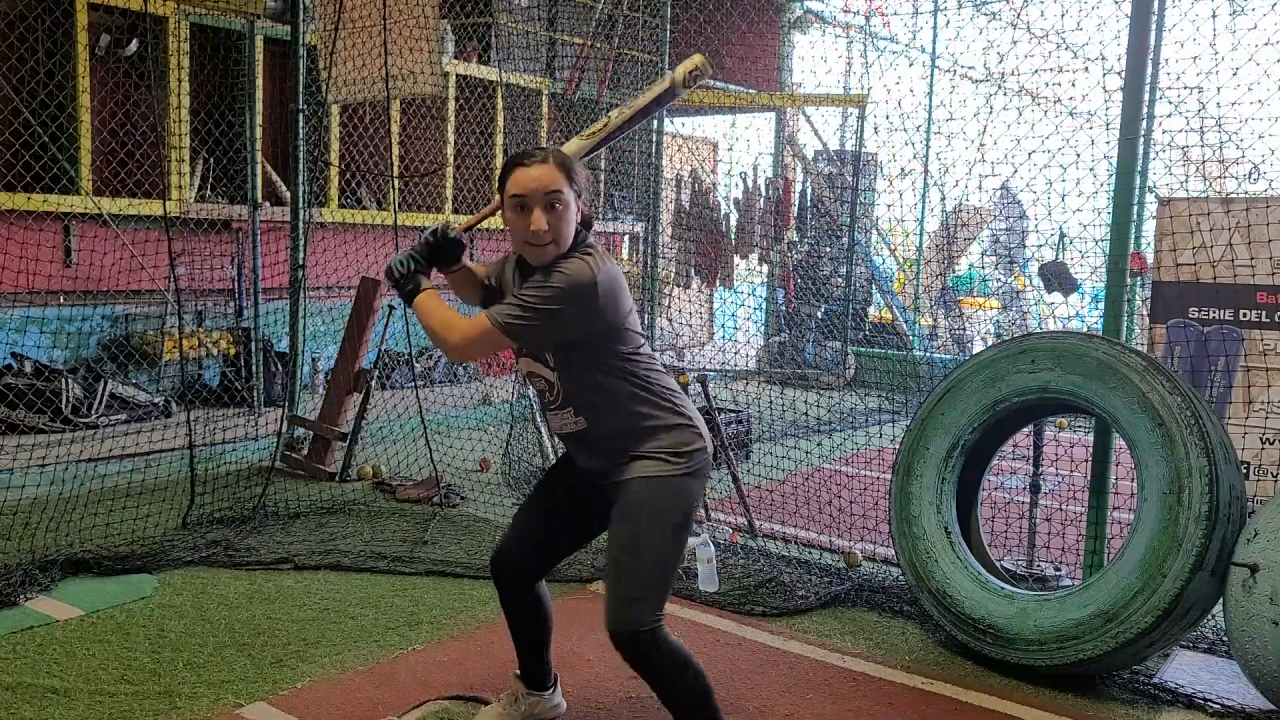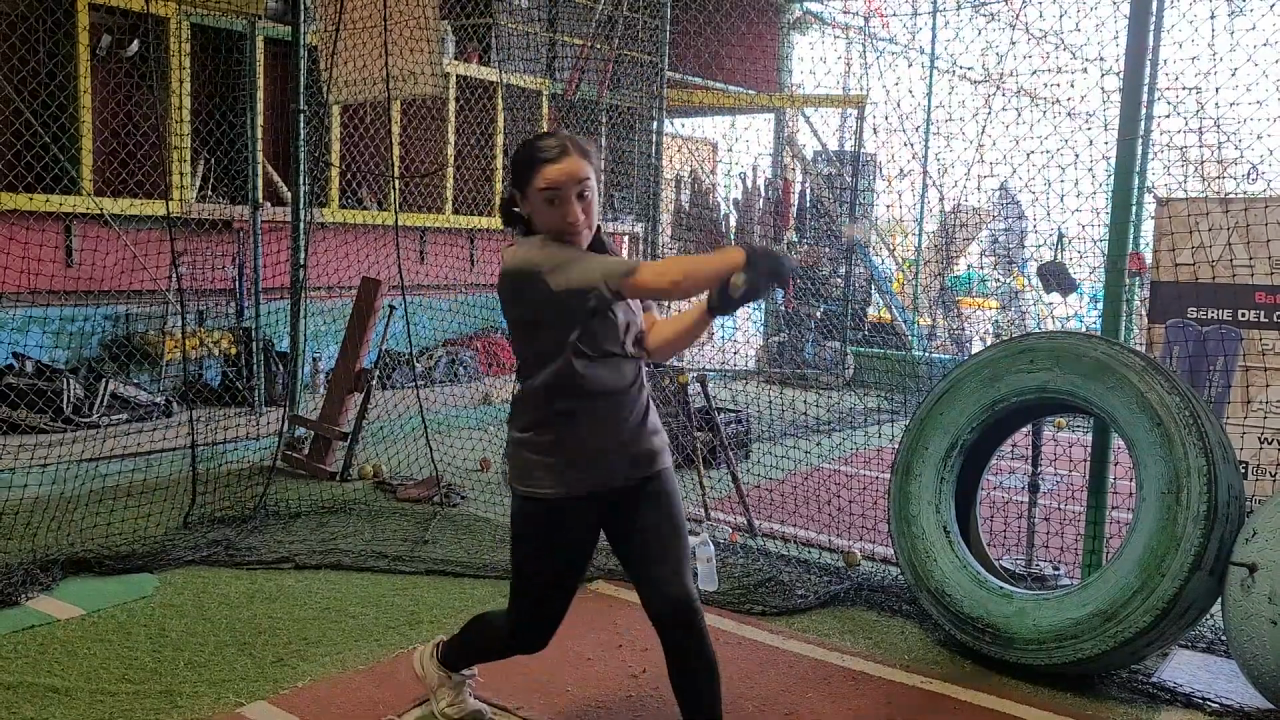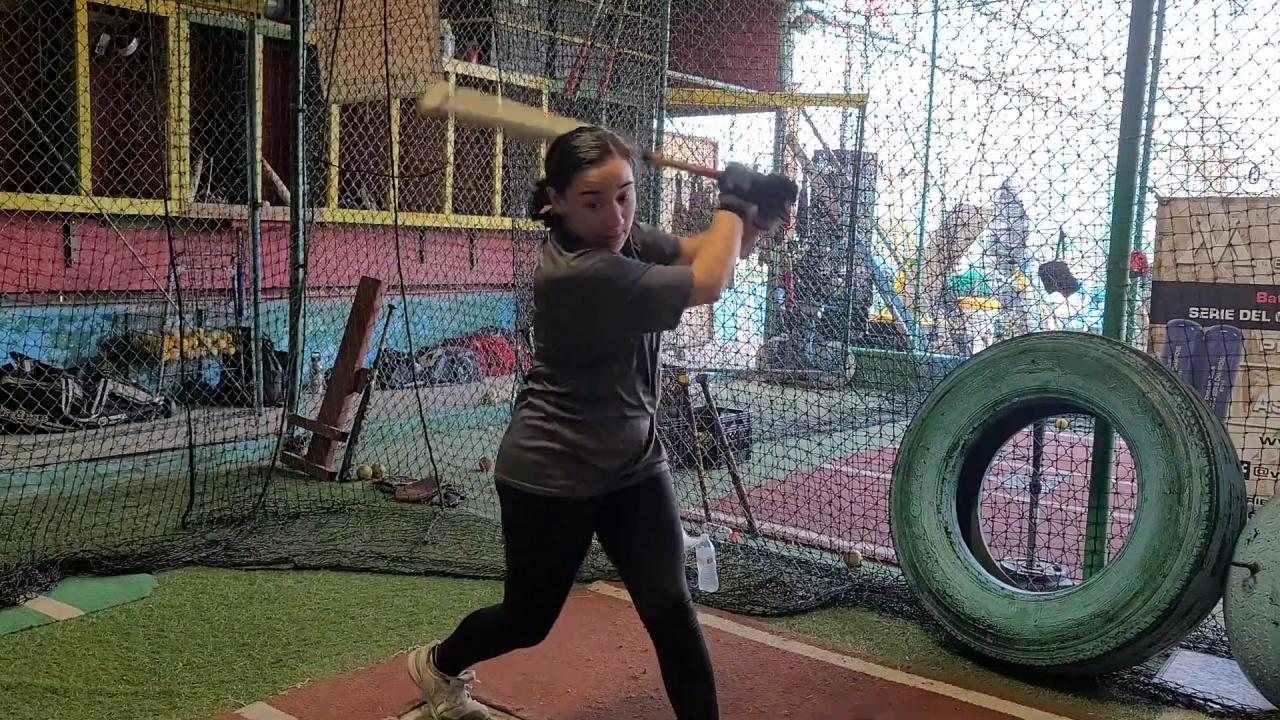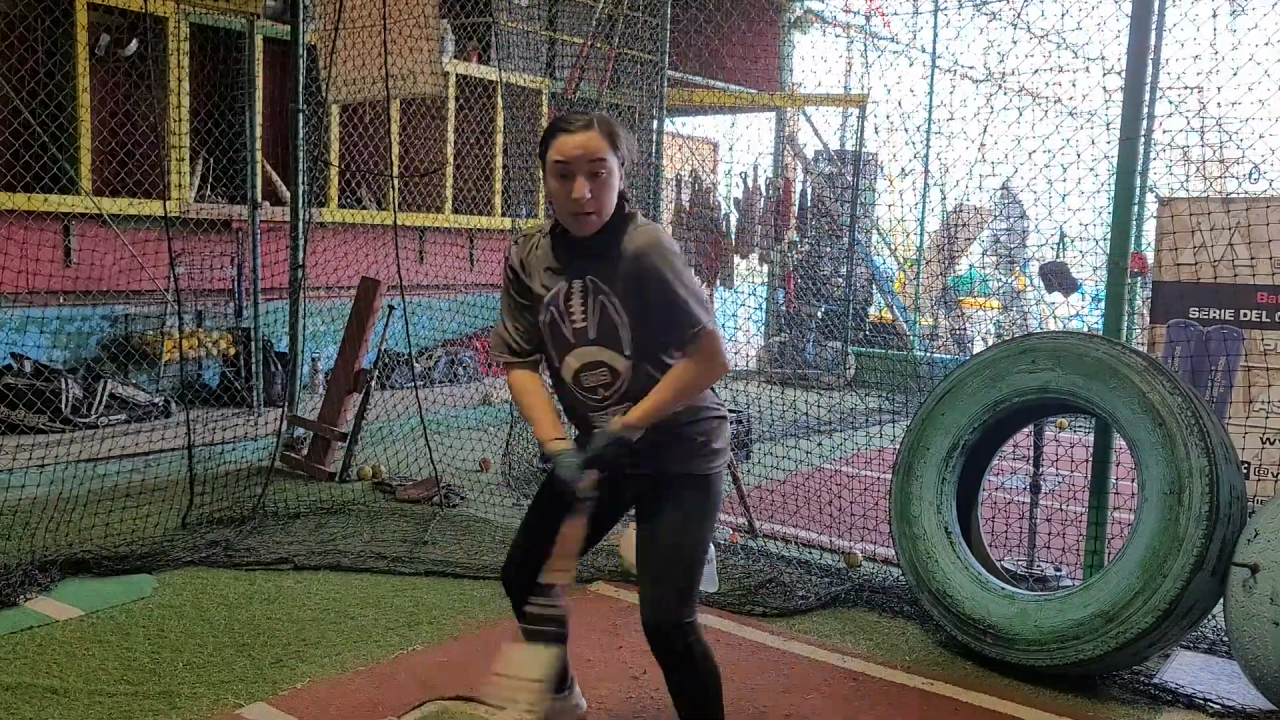
dt=0.5s
person 1, frame 1
left shoulder: (583, 278)
right shoulder: (524, 262)
left elbow: (463, 341)
right elbow: (484, 295)
left wrist: (413, 285)
right wrist: (448, 262)
left hip: (660, 456)
right hip: (593, 456)
left knee: (632, 627)
right knee: (511, 568)
person 1, frame 2
left shoulder: (595, 257)
right shoulder: (527, 264)
left elbow: (655, 340)
right elbow: (652, 280)
left wrist: (724, 297)
right wrist: (745, 262)
left hip: (637, 462)
right hip: (553, 477)
left knee: (677, 607)
right knee: (532, 626)
right ankle: (443, 660)
person 1, frame 3
left shoulder: (621, 240)
right shoulder: (572, 273)
left elbow: (699, 253)
right elbow: (703, 285)
left wrist: (747, 205)
right wrist: (733, 202)
left hip: (632, 461)
right hip: (550, 471)
left knee: (669, 611)
right knee: (529, 618)
right ankle: (439, 663)
person 1, frame 4
left shoulder: (643, 249)
right shoulder: (527, 257)
left elbow: (709, 358)
right elbow: (522, 364)
left wrist: (629, 426)
right wrist: (559, 446)
left hip: (680, 451)
right hip: (599, 449)
left knee: (667, 618)
right knee: (523, 573)
